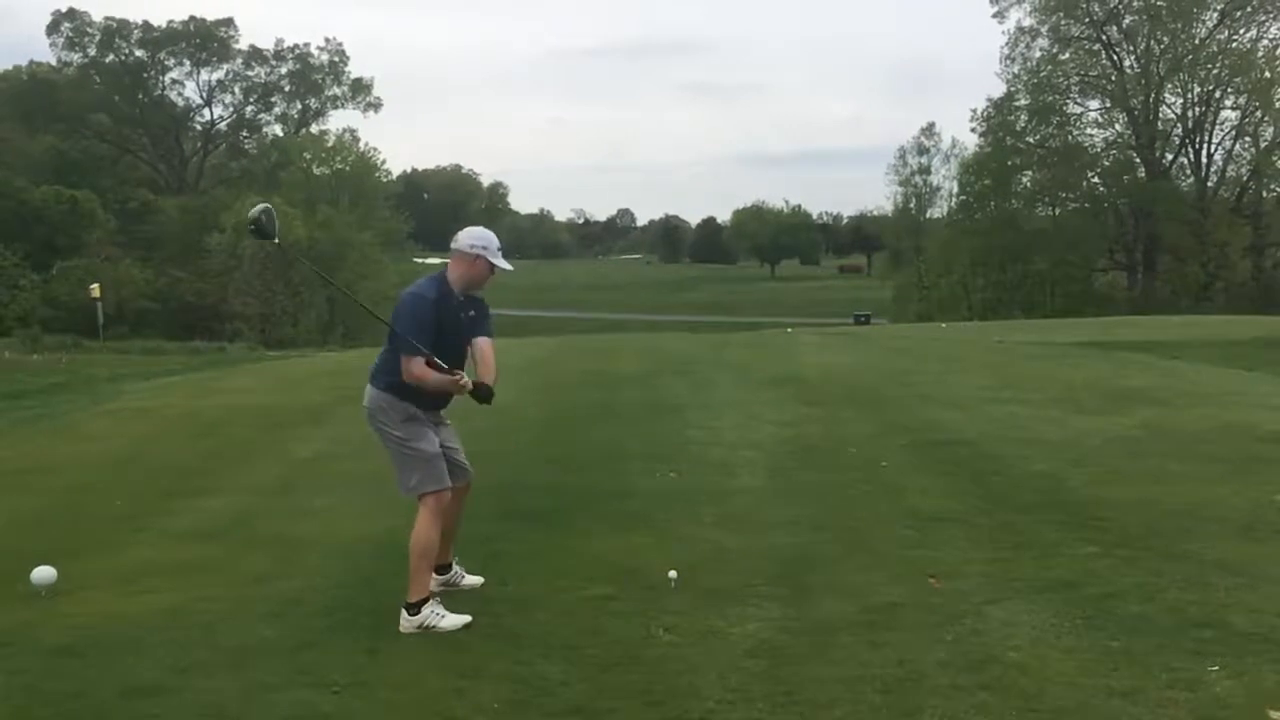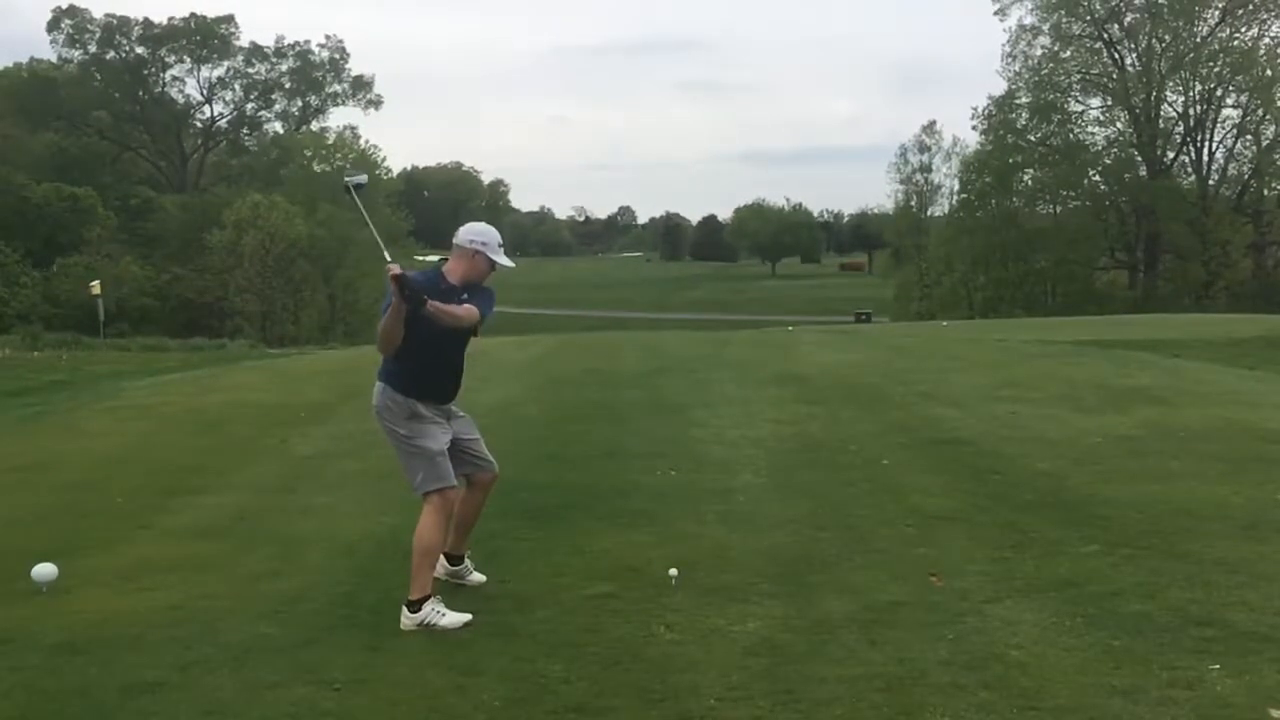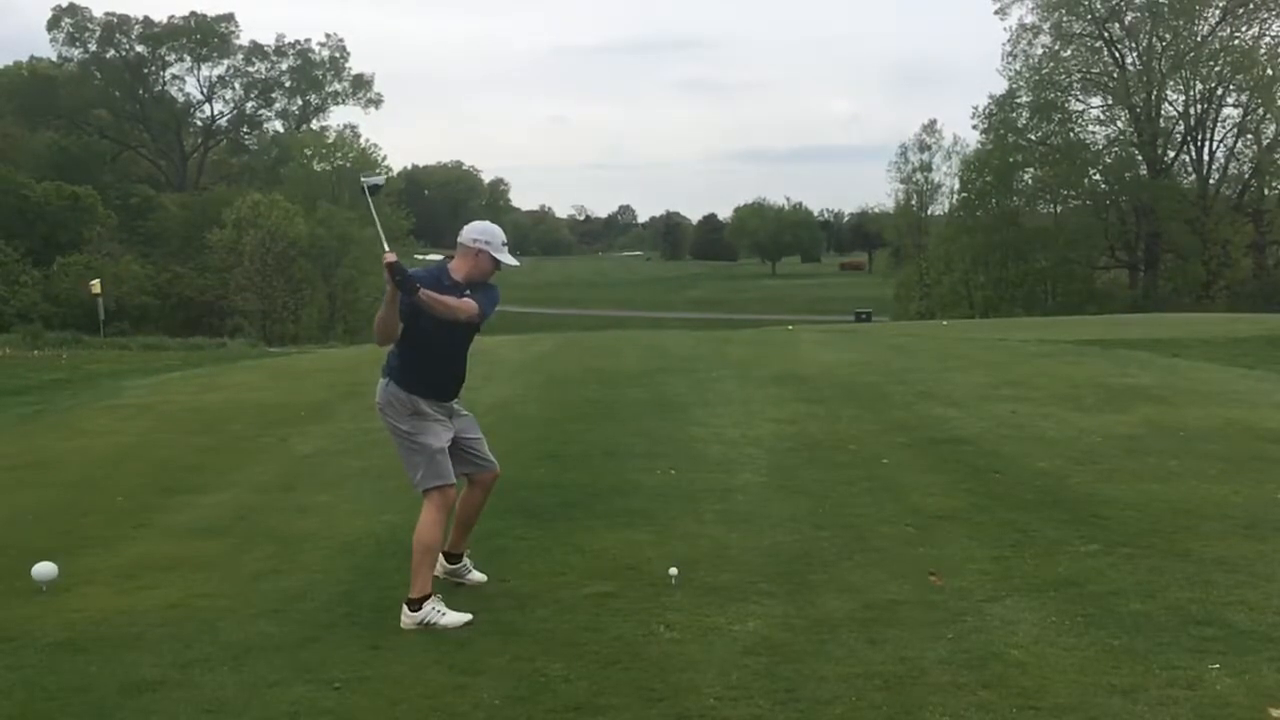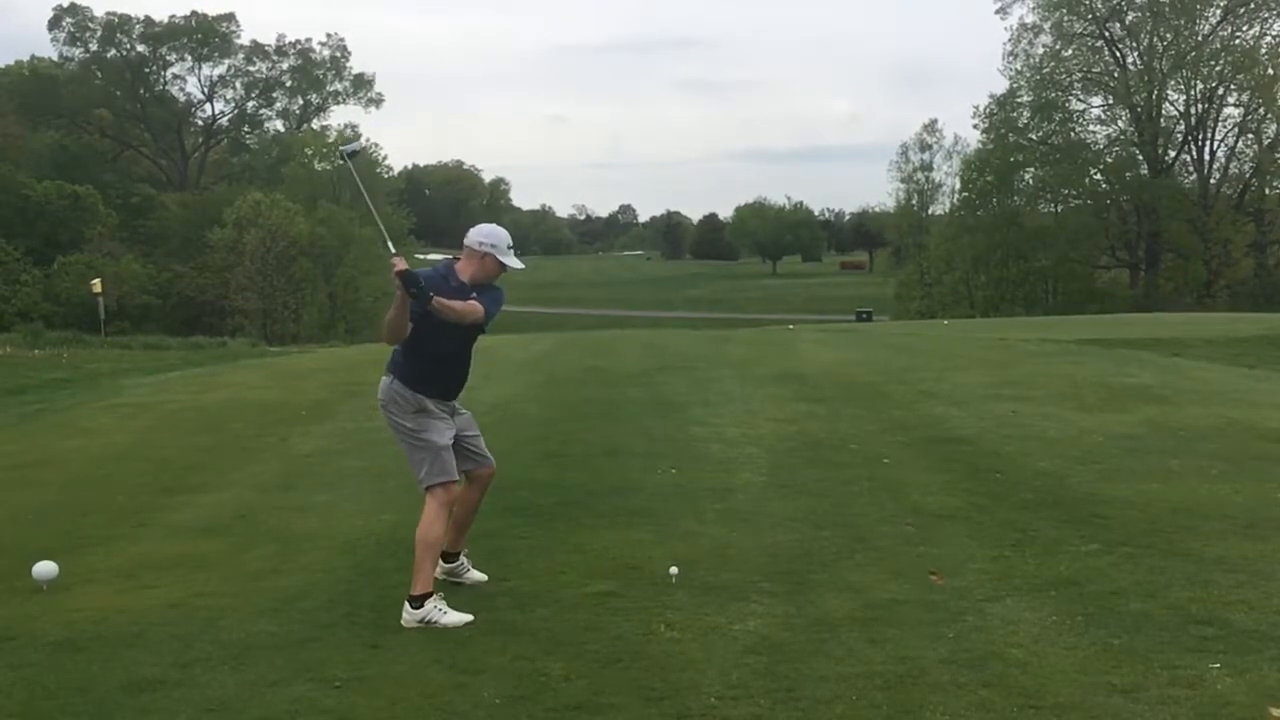
dt=0.7s
person 1, frame 1
left shoulder: (475, 306)
right shoulder: (420, 298)
left elbow: (483, 348)
right elbow: (411, 373)
left wrist: (483, 385)
right wrist: (454, 385)
left hip: (428, 408)
right hip: (395, 405)
left knee: (459, 481)
right knee: (436, 497)
left ankle: (442, 569)
right ankle: (417, 609)
person 1, frame 2
left shoulder: (480, 295)
right shoulder: (415, 284)
left elbow: (463, 318)
right elbow: (386, 347)
left wrist: (424, 304)
right wrist: (398, 302)
left hip: (442, 403)
right hip: (404, 403)
left knee: (484, 474)
right knee: (442, 496)
left ankle: (452, 560)
right ankle: (418, 606)
person 1, frame 3
left shoulder: (485, 292)
right shoulder: (419, 279)
left elbow: (461, 311)
right elbow: (384, 338)
left wrist: (416, 291)
right wrist: (393, 290)
left hip: (445, 401)
right hip: (407, 400)
left knee: (485, 474)
right knee: (441, 494)
left ankle: (452, 558)
right ankle: (418, 605)
person 1, frame 4
left shoulder: (490, 293)
right shoulder: (426, 280)
left elbow: (468, 314)
right elbow: (392, 337)
left wrist: (428, 299)
right wrist: (404, 292)
left hip: (444, 398)
right hip: (409, 397)
left knee: (482, 471)
right knee: (444, 490)
left ankle: (450, 558)
right ankle: (419, 602)
